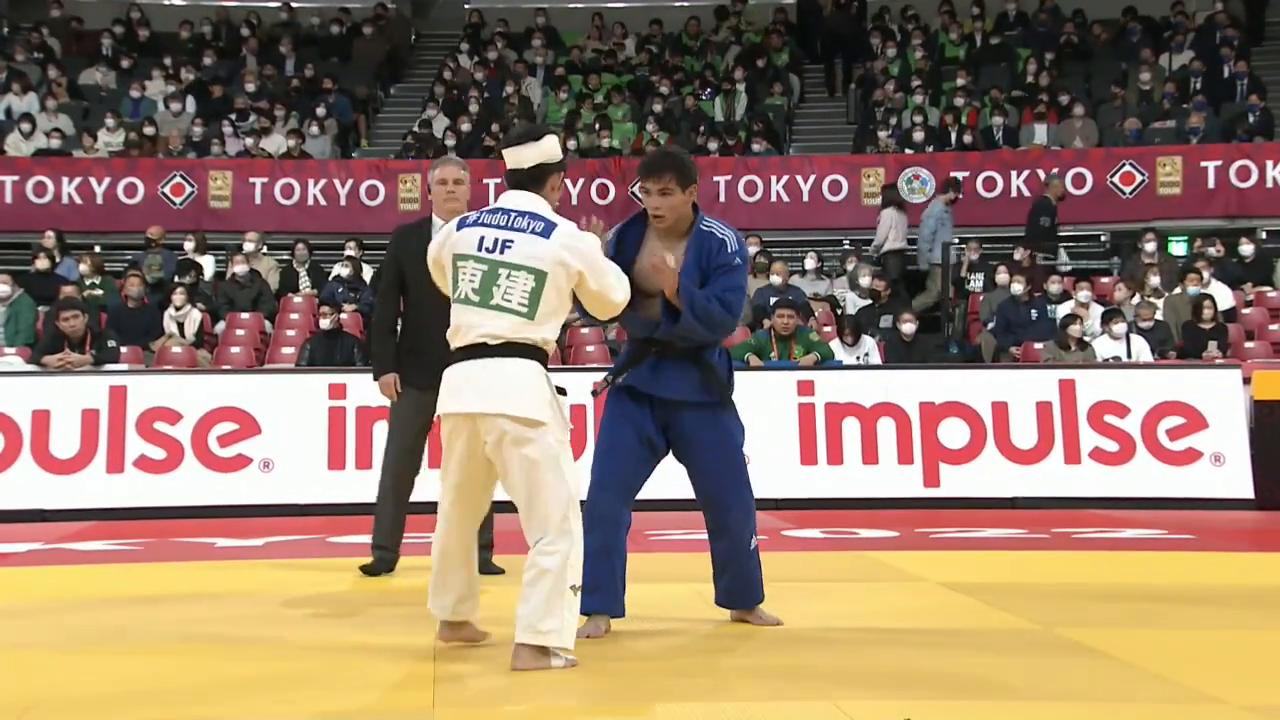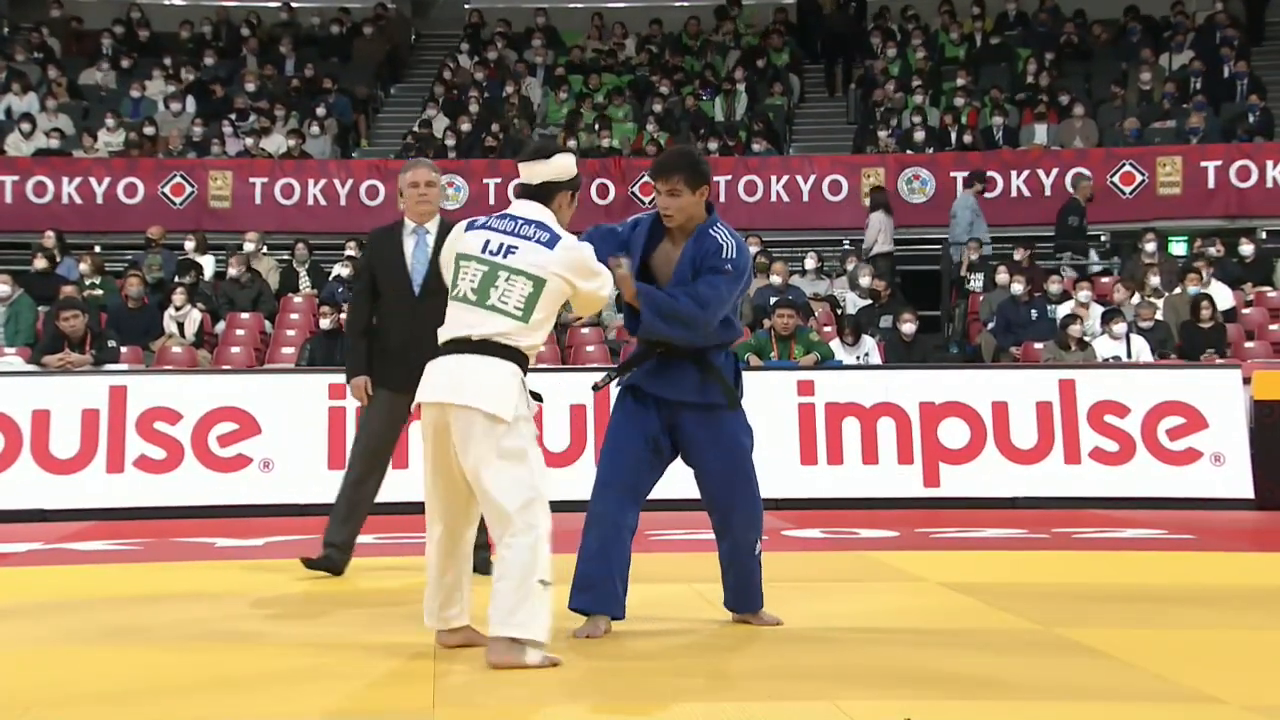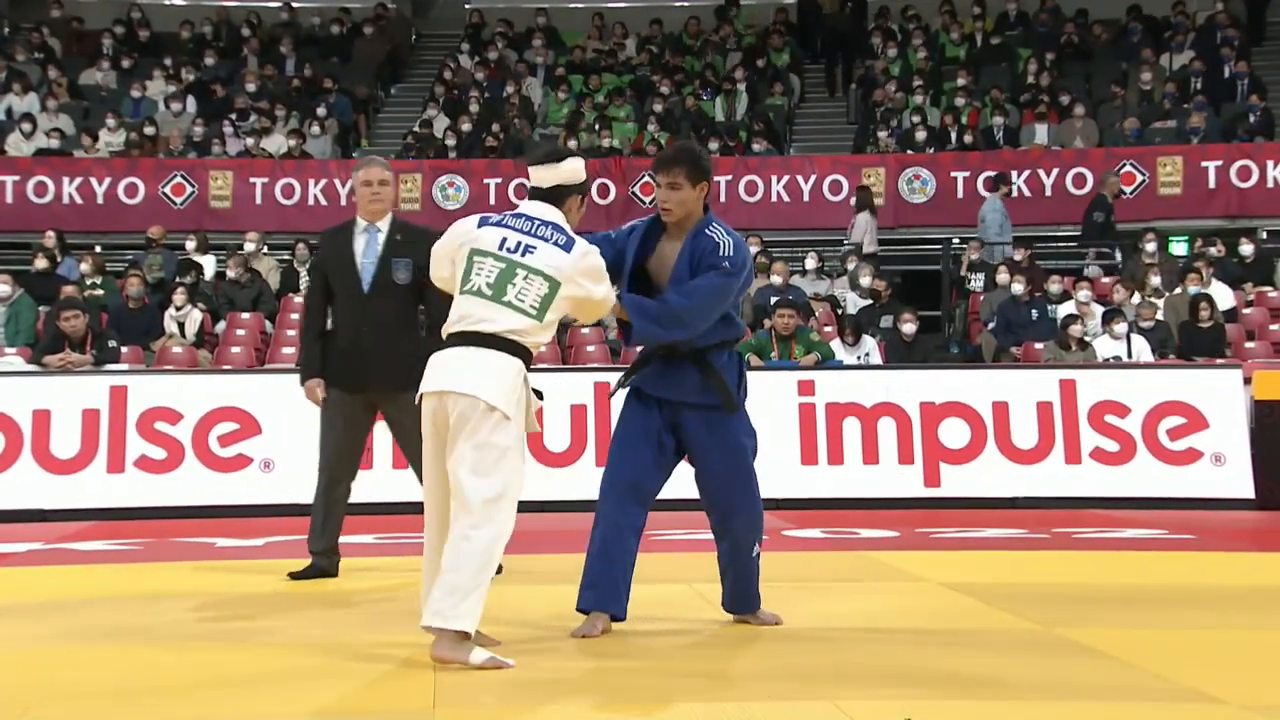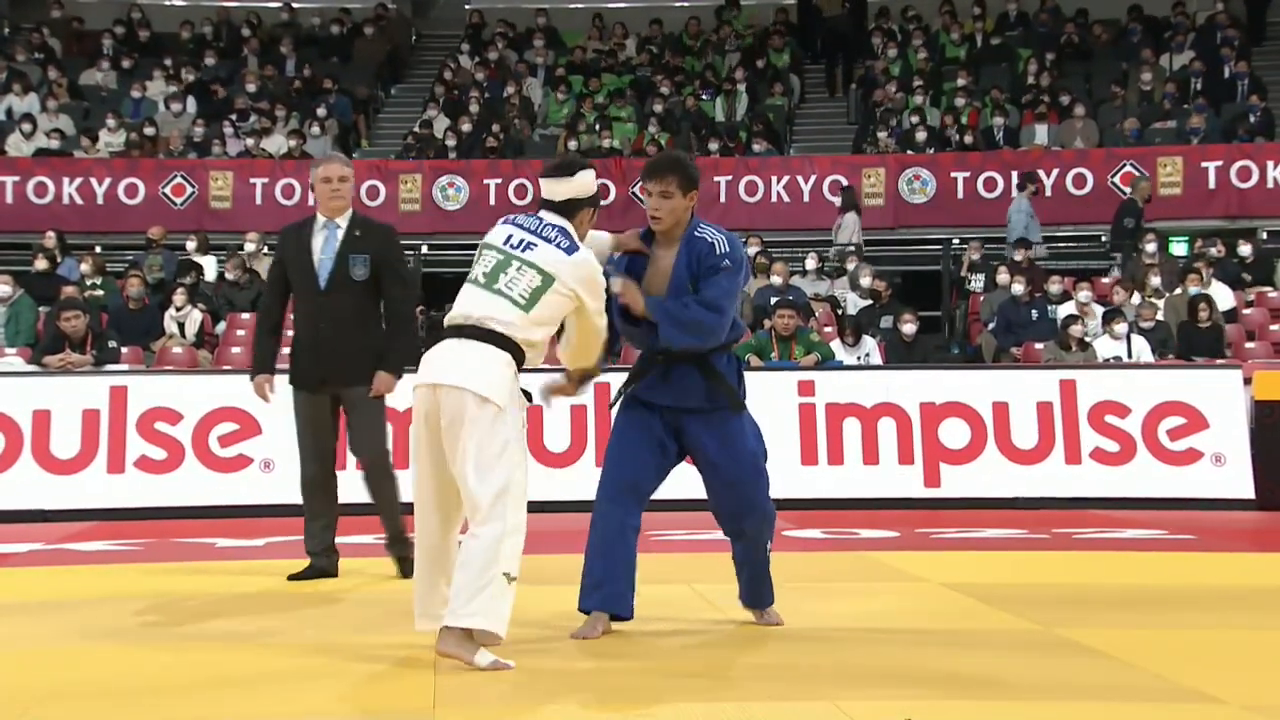
dt=0.2s
person 1, frame 1
left shoulder: (458, 229)
right shoulder: (567, 239)
right elbow: (611, 302)
right wrist: (594, 247)
left hip: (461, 381)
right hip: (520, 385)
left knee: (460, 509)
right knee: (553, 519)
left ankle: (454, 618)
right ankle: (536, 641)
person 1, frame 2
left shoulder: (468, 230)
right shoulder: (567, 251)
right elbow: (594, 297)
left hip: (441, 376)
right hip: (492, 384)
left knee: (449, 513)
right knee: (521, 516)
left ankle: (450, 621)
right ankle: (512, 638)
person 1, frame 3
left shoulder: (475, 226)
right shoulder: (580, 255)
left elbow: (442, 272)
right elbow: (594, 308)
left hip: (445, 368)
right hip: (495, 377)
left knee: (445, 507)
right knee: (485, 510)
left ankle: (448, 619)
right ankle: (451, 632)
person 1, frame 4
left shoulder: (508, 225)
right shoulder: (583, 265)
right elbow: (586, 345)
left wrist: (613, 243)
right wrist: (575, 375)
left hip: (438, 362)
right hip: (486, 372)
left knee: (440, 509)
right knee: (495, 508)
left ankle: (445, 619)
right ankle: (463, 629)
person 2, frame 1
left shoulder: (721, 245)
right shoulder: (624, 233)
left elbow: (723, 318)
left wrist: (678, 293)
left hip: (698, 379)
right hip: (638, 375)
left knee: (729, 497)
right knee: (607, 494)
left ankle: (743, 601)
right ankle: (599, 608)
person 2, frame 2
left shoulder: (727, 251)
right shoulder: (642, 229)
left elbow: (696, 317)
right elbow: (594, 246)
left wrist: (637, 296)
left hip: (705, 383)
right hip: (647, 377)
left knee: (736, 499)
right knee: (613, 493)
left ankle: (746, 603)
right ankle: (600, 608)
person 2, frame 3
left shoulder: (727, 251)
right shoulder: (644, 233)
left elbow: (686, 313)
right elbow: (595, 253)
left wrist: (618, 307)
left hip: (709, 384)
right hip: (654, 378)
left knee: (736, 502)
right knee: (621, 493)
left ankle: (744, 604)
right ankle: (602, 608)
person 2, frame 4
left shoulder: (721, 250)
right shoulder: (635, 249)
left elbow: (710, 324)
right elbow: (608, 309)
left wrist: (646, 309)
left hip: (710, 388)
right hip: (651, 386)
left knee: (748, 500)
right knee: (618, 495)
left ankle: (757, 598)
right ankle: (603, 609)
person 3, frame 1
right shoulder: (406, 238)
right elbow: (386, 307)
right wrist: (385, 365)
right hip: (417, 369)
right knee: (400, 461)
left ankle: (479, 552)
right ankle: (385, 550)
person 3, frame 2
right shoulder: (378, 242)
right elbow: (359, 311)
right wrist: (357, 368)
right hip: (390, 372)
right knee: (365, 460)
left ankle: (477, 552)
right ankle: (336, 551)
person 3, frame 3
left shoulder: (422, 240)
right shoulder: (332, 241)
left elbow: (440, 311)
right elbow: (315, 312)
right wrist: (312, 370)
left hip: (408, 373)
right hip: (349, 376)
right knee: (334, 467)
right ankle: (323, 556)
person 3, frame 4
left shoulder: (379, 237)
right shoulder: (291, 237)
left elbow: (401, 308)
right elbow: (271, 308)
left wrist: (391, 365)
right wrist: (262, 365)
left hip: (362, 368)
right hip: (310, 370)
left knee: (373, 457)
right knee: (315, 468)
left ankle: (399, 542)
right ankle: (322, 556)
